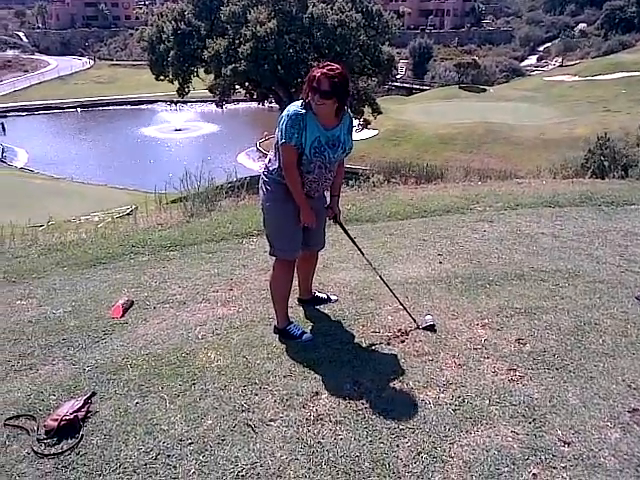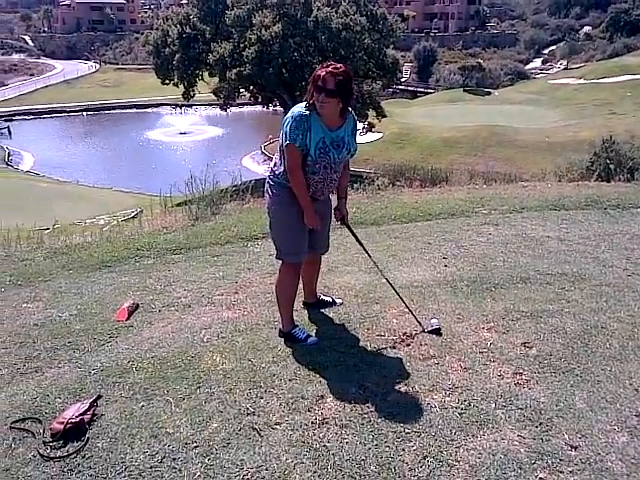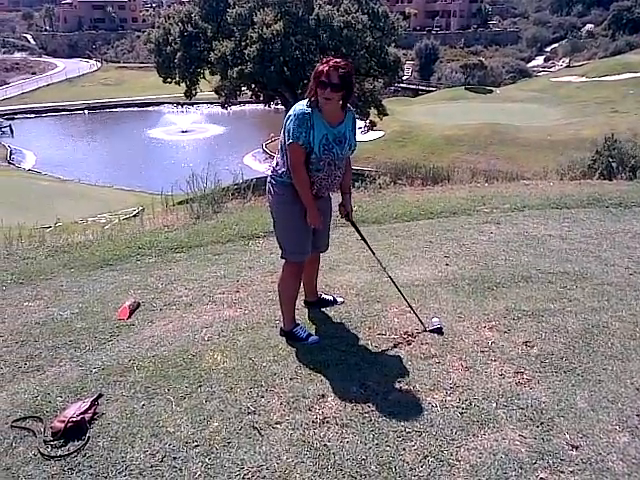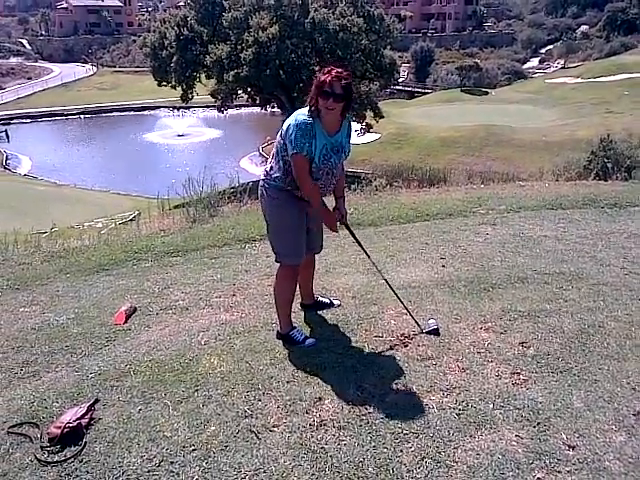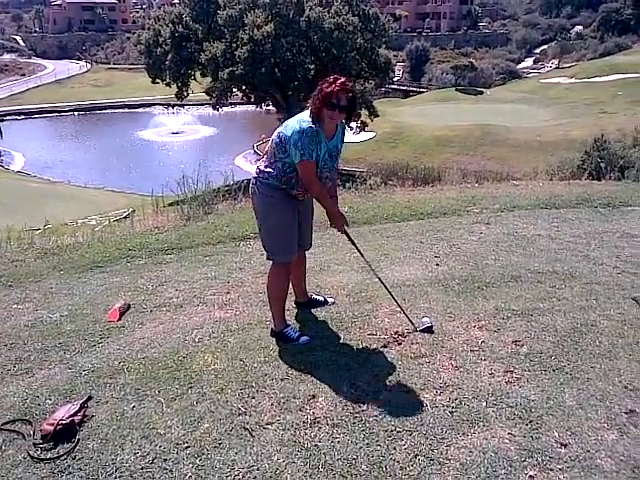
dt=0.2s
person 1, frame 1
left shoulder: (345, 119)
right shoulder: (295, 116)
left elbow: (338, 162)
right elbow: (289, 167)
left wrist: (334, 199)
right wrist: (304, 207)
left hip: (314, 192)
right hip: (282, 191)
left knee: (311, 248)
right knee: (286, 256)
left ankle: (306, 294)
right ankle: (282, 323)
person 1, frame 2
left shoulder: (349, 121)
right shoulder: (299, 118)
left elbow: (344, 164)
right elbow: (293, 169)
left wrist: (342, 201)
right wrist: (308, 210)
left hip: (318, 195)
right hip: (287, 194)
left knee: (315, 252)
right knee: (293, 260)
left ankle: (311, 298)
right ankle: (287, 326)
person 1, frame 3
left shoulder: (348, 117)
right shoulder: (302, 115)
left elbow: (345, 160)
right elbow: (296, 167)
left wrist: (346, 196)
right wrist: (310, 209)
left hip: (319, 193)
right hip: (289, 192)
left knee: (314, 250)
right knee: (296, 259)
left ankle: (312, 296)
right ankle: (289, 325)
person 1, frame 4
left shoulder: (344, 124)
right shoulder: (302, 124)
left elbow: (338, 164)
right elbow: (302, 176)
left wrist: (339, 201)
right wrist: (324, 213)
left hip: (309, 196)
right hip: (282, 195)
left knee: (309, 252)
right knee: (291, 261)
left ankle: (308, 299)
right ankle: (285, 328)
person 1, frame 5
left shoulder: (338, 128)
right shoulder: (304, 130)
left elbow: (330, 167)
right elbow: (310, 181)
left wrist: (334, 201)
right wrist: (333, 213)
left hip: (298, 192)
right hip: (273, 192)
left knee: (299, 249)
right knee: (283, 259)
left ankle: (302, 297)
right ankle: (279, 325)
